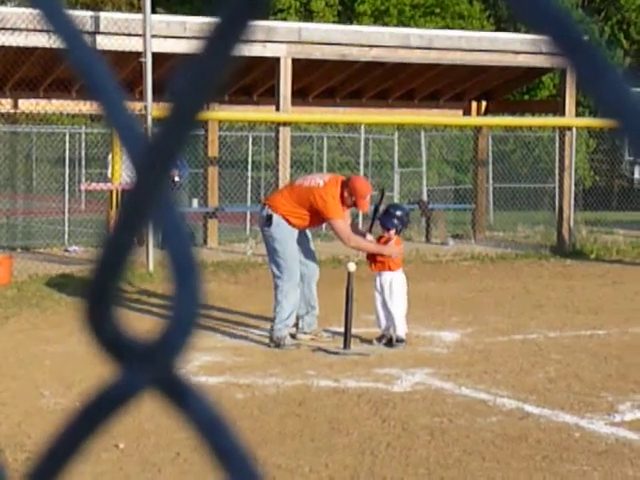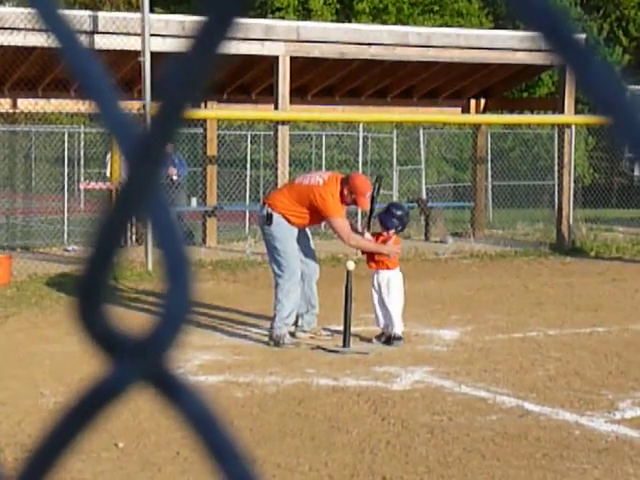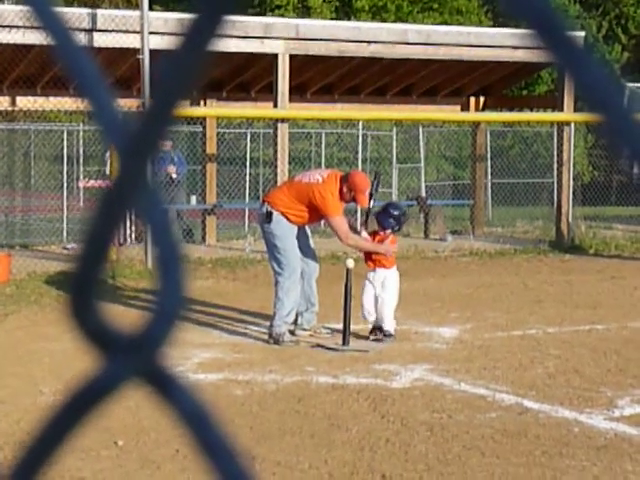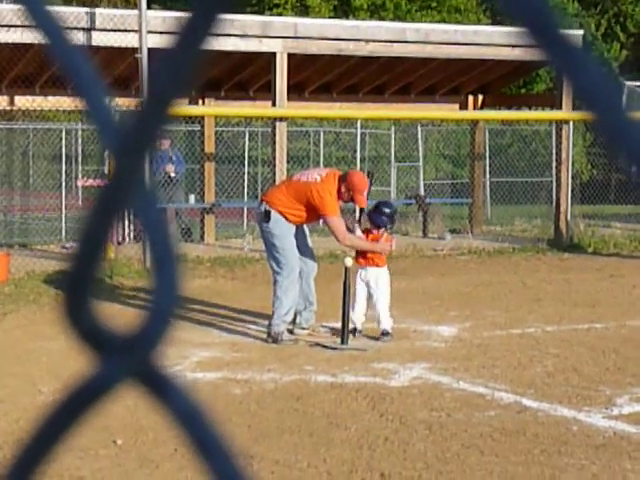
dt=0.2s
person 1, frame 1
left shoulder: (342, 187)
right shoulder: (328, 196)
left elbow: (346, 224)
right elbow: (348, 240)
left wrist: (368, 239)
right wrist: (384, 249)
left hip: (295, 220)
right hip: (276, 218)
left knee: (309, 272)
right knee: (289, 276)
left ankle: (307, 327)
right ankle: (279, 334)
person 1, frame 2
left shoulder: (341, 185)
right shoulder: (327, 194)
left elbow: (342, 222)
right elbow: (348, 238)
left wrist: (365, 238)
right wrist: (383, 248)
left hip: (294, 219)
right hip: (276, 217)
left knee: (309, 271)
right knee: (290, 274)
left ankle: (306, 326)
right ankle: (278, 333)
person 1, frame 3
left shoulder: (340, 181)
right shoulder: (326, 192)
left elbow: (339, 218)
right elbow: (346, 237)
left wrist: (362, 238)
right wrist: (380, 248)
left hip: (294, 216)
right hip: (275, 215)
left knee: (309, 268)
right knee: (290, 272)
left ankle: (306, 324)
right ankle: (278, 331)
person 1, frame 4
left shoulder: (338, 179)
right shoulder: (325, 191)
left elbow: (335, 217)
right elbow: (343, 238)
left wrist: (358, 237)
right wrist: (377, 247)
left hip: (292, 215)
right hip: (274, 214)
left knee: (307, 267)
right knee: (289, 270)
left ankle: (304, 322)
right ankle: (277, 329)
person 2, frame 1
left shoulder: (395, 241)
right shoulder: (379, 239)
left elbow: (383, 254)
right elbow: (371, 255)
left hip: (394, 278)
right hip: (380, 277)
left knee: (396, 308)
right knee: (380, 307)
left ankle: (400, 336)
right ankle: (386, 333)
person 2, frame 2
left shoulder: (394, 240)
right shoulder: (376, 236)
left elbow: (381, 253)
left wrist: (370, 241)
left hip: (391, 276)
right hip: (377, 275)
left knee: (393, 306)
right knee: (378, 306)
left ankle: (397, 334)
right ankle: (385, 331)
person 2, frame 3
left shoulder: (391, 238)
right shoulder: (373, 234)
left elbow: (377, 252)
left wrist: (367, 239)
right wrist: (362, 237)
left hip: (388, 275)
right hip: (372, 273)
left knee: (386, 304)
right knee: (367, 301)
left ankle: (389, 330)
right ankle: (377, 325)
person 2, frame 4
left shoulder: (384, 237)
right shoulder: (364, 232)
left elbow: (371, 250)
left wrist: (361, 238)
left hip: (378, 273)
right hip: (362, 272)
left knee: (381, 303)
right knee: (358, 301)
left ankle: (386, 329)
right ankle: (357, 327)
